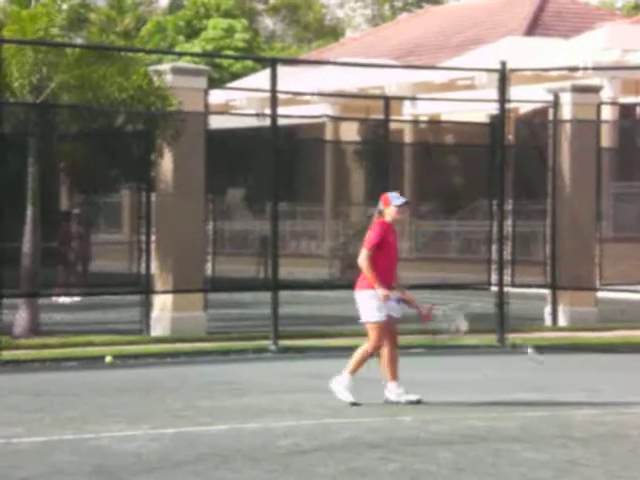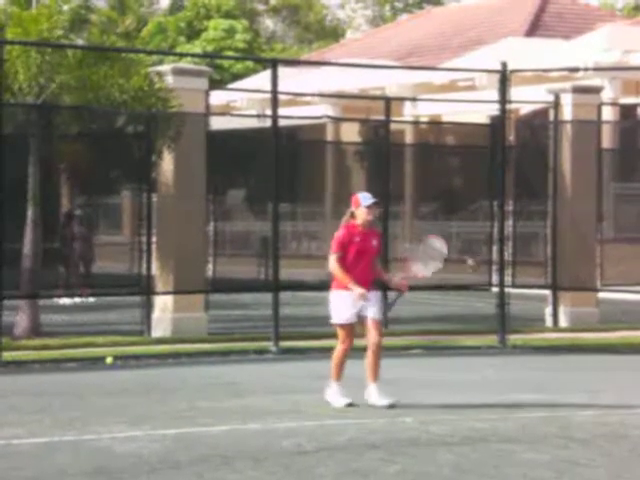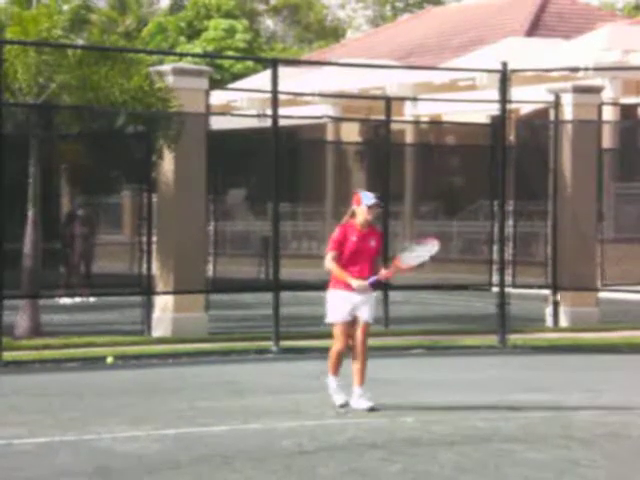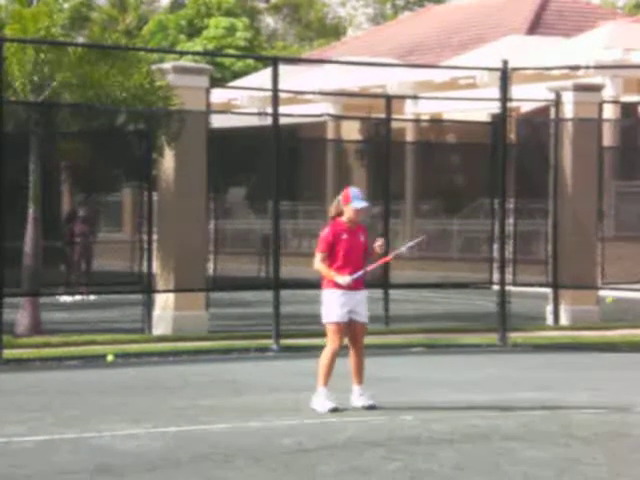
dt=0.4s
person 1, frame 1
left shoulder: (391, 231)
right shoulder: (379, 228)
right elbow: (363, 260)
left wrist: (401, 291)
right wrist: (379, 287)
left hip: (381, 292)
right hip: (370, 292)
left knee: (391, 340)
right knee: (375, 343)
left ankle: (393, 389)
right ankle: (342, 380)
person 1, frame 2
left shoulder: (375, 234)
right shoulder: (345, 232)
right elbow: (333, 265)
left wrist: (391, 281)
right wrist: (353, 287)
left hip: (369, 294)
right hip: (344, 293)
left knee: (375, 341)
right knee: (345, 343)
left ankle: (372, 390)
right ankle: (333, 389)
person 1, frame 3
left shoulder: (376, 234)
right shoulder: (342, 231)
right elbow: (329, 262)
left wrist: (381, 272)
right wrist: (351, 280)
left hip: (365, 294)
right hip: (341, 292)
left knee: (360, 343)
right knee: (341, 343)
left ankle: (358, 394)
right ankle: (333, 379)
person 1, frame 4
left shoulder: (361, 230)
right shoulder: (331, 230)
right elbow: (318, 263)
left wrist: (375, 250)
right wrist: (337, 277)
left hip: (358, 293)
right hip: (335, 293)
left knee: (357, 344)
right knee: (334, 345)
left ankle: (358, 392)
right ankle: (321, 394)
